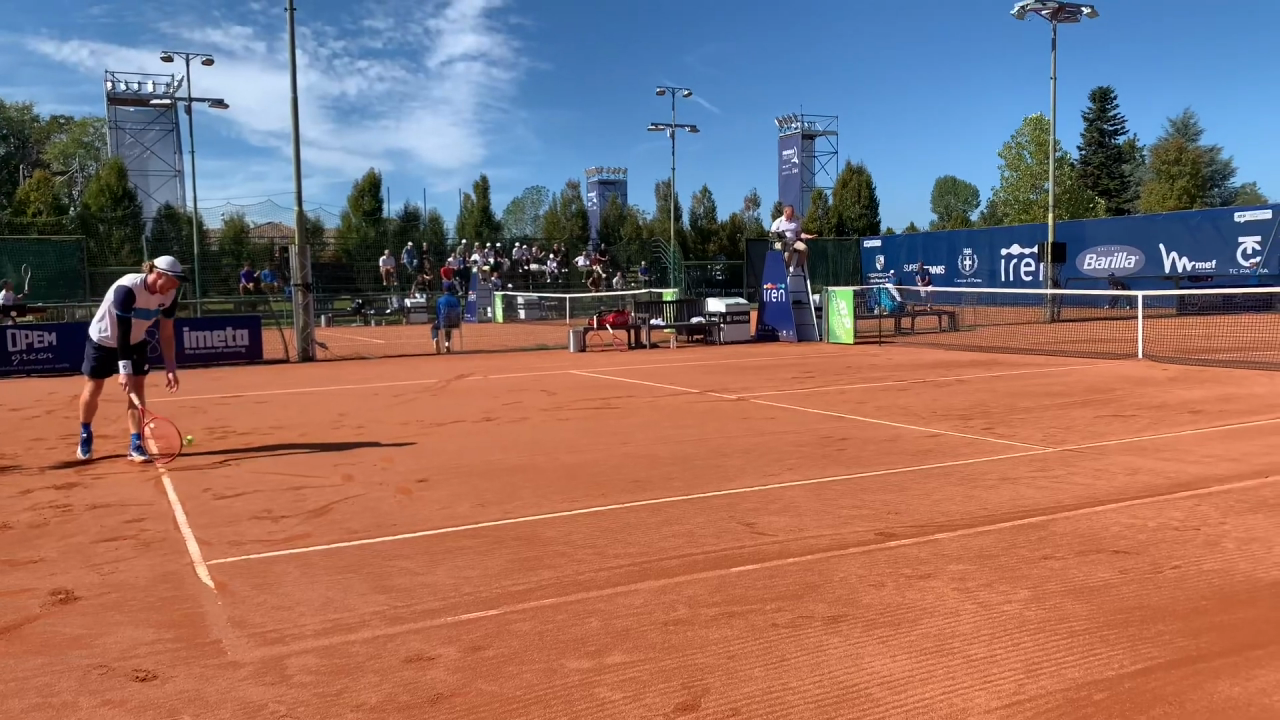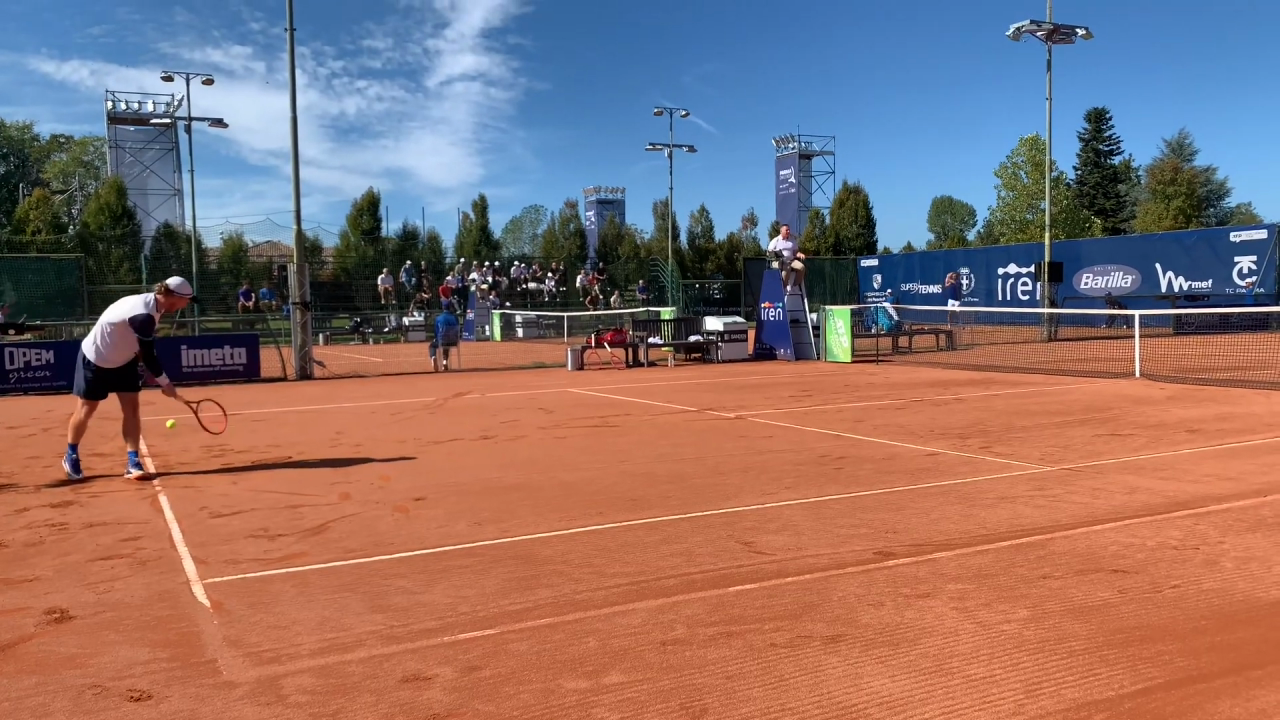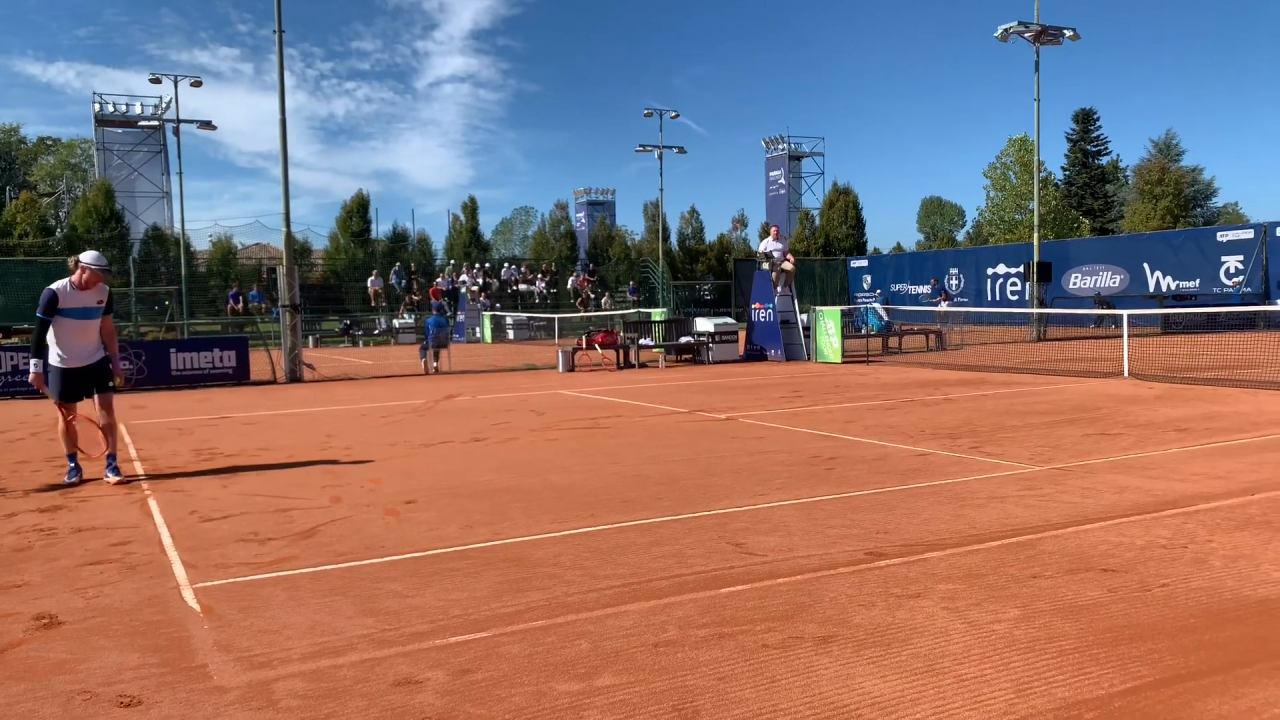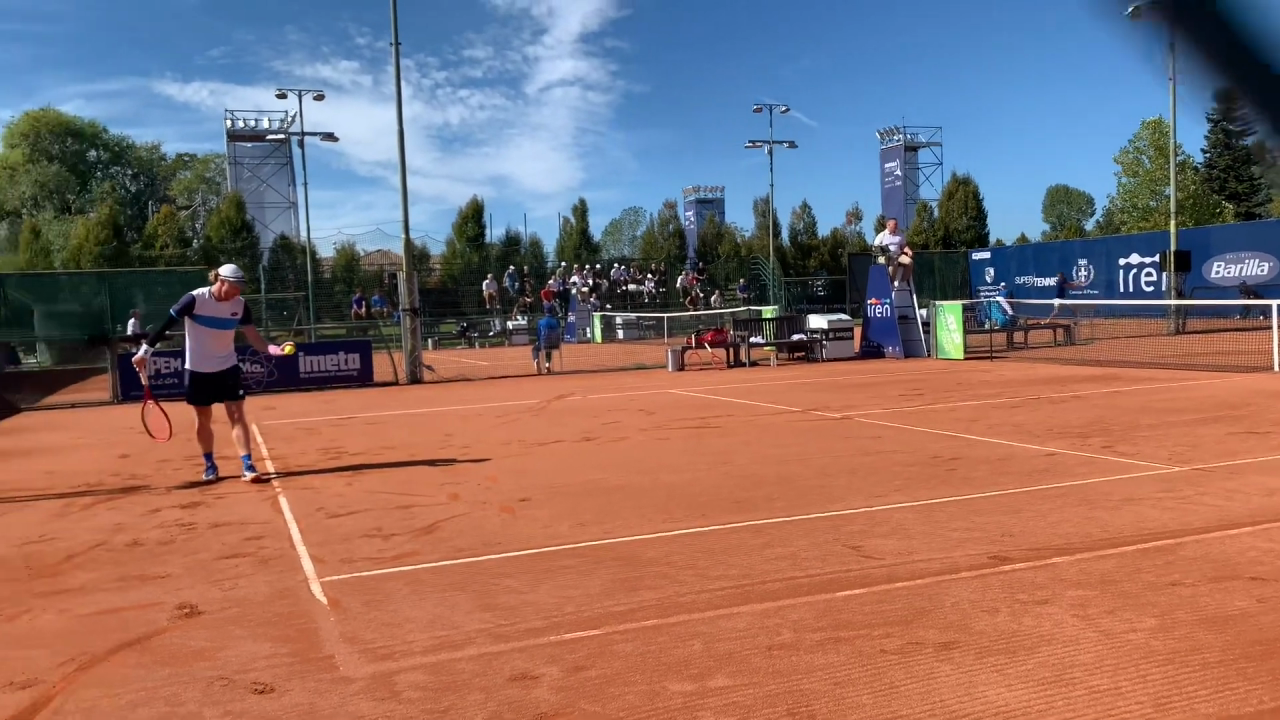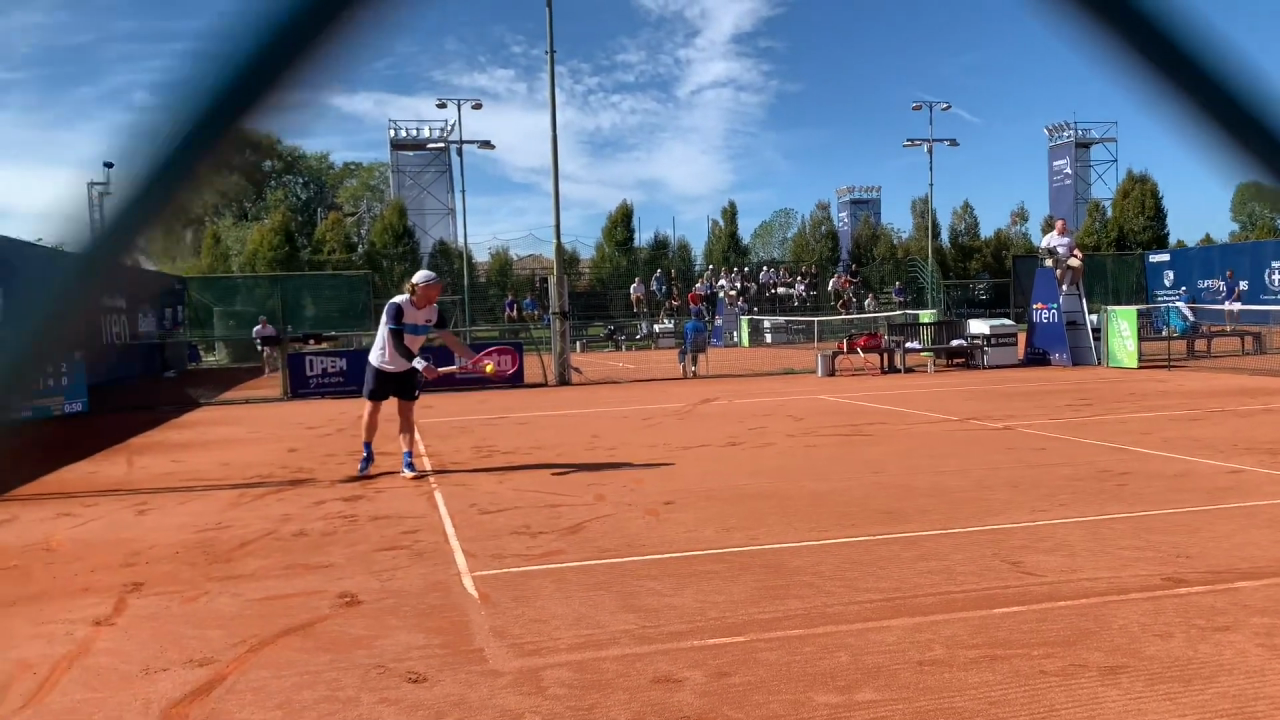
dt=1s
person 1, frame 1
left shoulder: (170, 296)
right shoulder: (128, 289)
left elbow: (166, 333)
right elbow: (122, 333)
left wrist: (170, 368)
right wrist: (124, 370)
left hip: (135, 343)
right hip: (102, 340)
left knee: (137, 389)
right knee: (92, 390)
left ankle: (136, 445)
right ankle: (85, 436)
person 1, frame 2
left shoulder: (156, 307)
right shoulder: (144, 314)
right elbow: (147, 354)
left wrist: (150, 365)
right wrist: (165, 383)
left hip: (124, 360)
right hip: (95, 359)
left knee: (131, 407)
right knee: (85, 410)
left ankle: (133, 463)
right ankle: (71, 456)
person 1, frame 3
left shoulder: (104, 293)
right shoulder: (54, 293)
left elbow: (108, 329)
right elbow: (40, 331)
left wrist: (116, 361)
right wrist: (36, 368)
left hip: (96, 361)
right hip: (63, 365)
left knee: (106, 411)
right knee: (66, 417)
left ankle: (111, 466)
right ankle: (73, 466)
person 1, frame 4
left shoulder: (240, 305)
right shoulder: (194, 299)
left elbow: (253, 336)
right elbow: (166, 325)
left wrist: (273, 349)
right wrist: (144, 352)
left hip: (227, 368)
right hip: (197, 370)
left knee: (237, 415)
right knee: (203, 418)
left ankle: (247, 465)
right ankle: (210, 464)
person 1, frame 5
left shoulder: (433, 311)
right shoulder: (397, 306)
left elbow: (451, 341)
right elbow: (398, 344)
left wrist: (477, 359)
right wrist: (422, 364)
left hip: (407, 368)
right hip: (380, 365)
left knee: (406, 413)
right knee: (372, 410)
left ankle: (407, 462)
right ankle: (367, 454)
